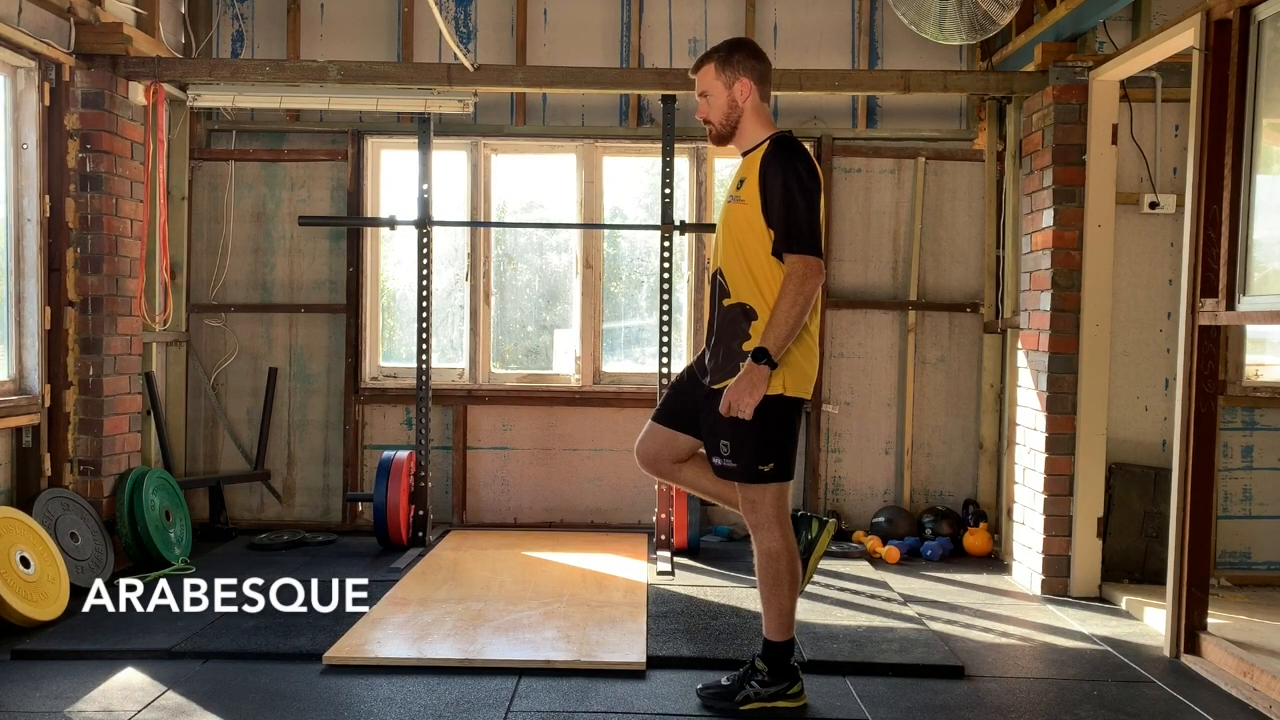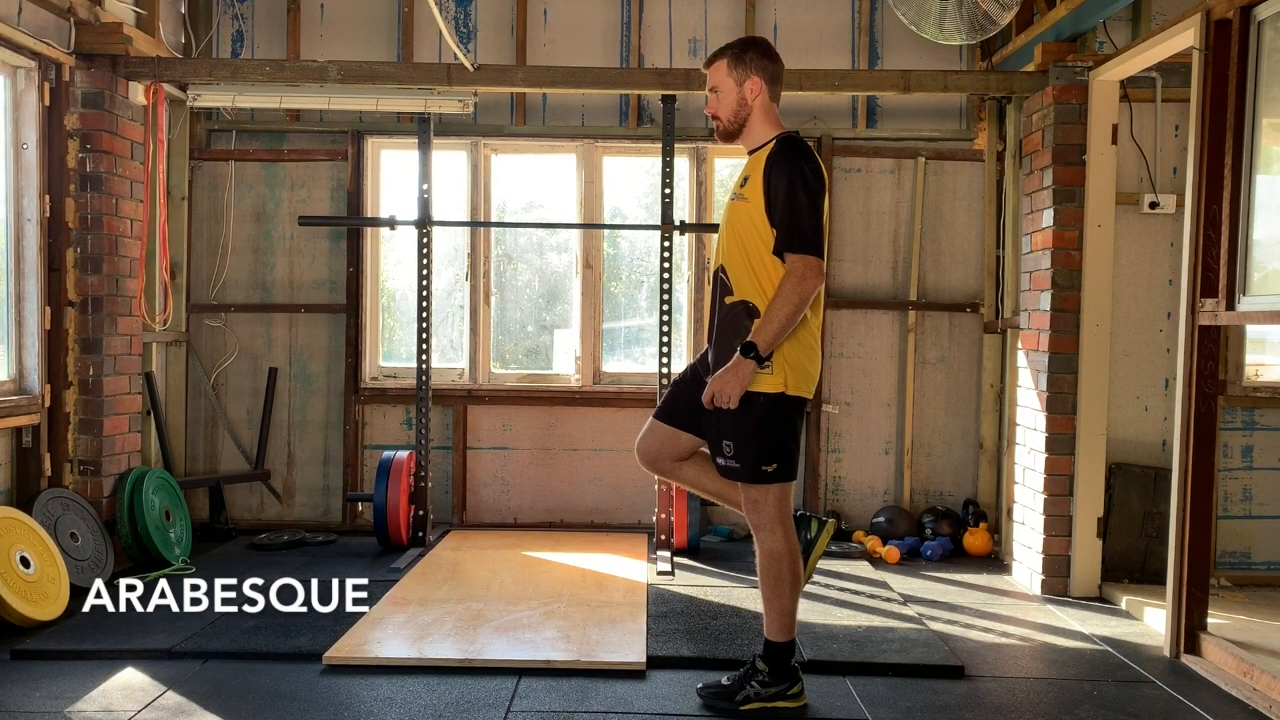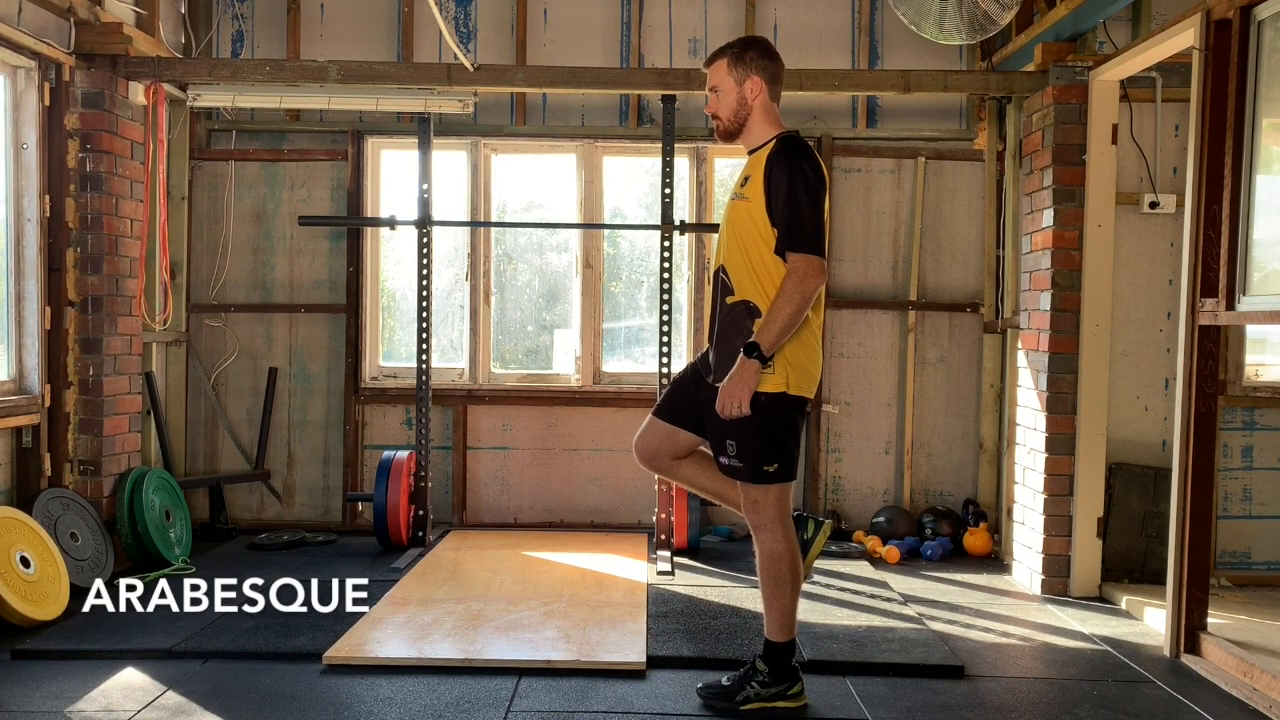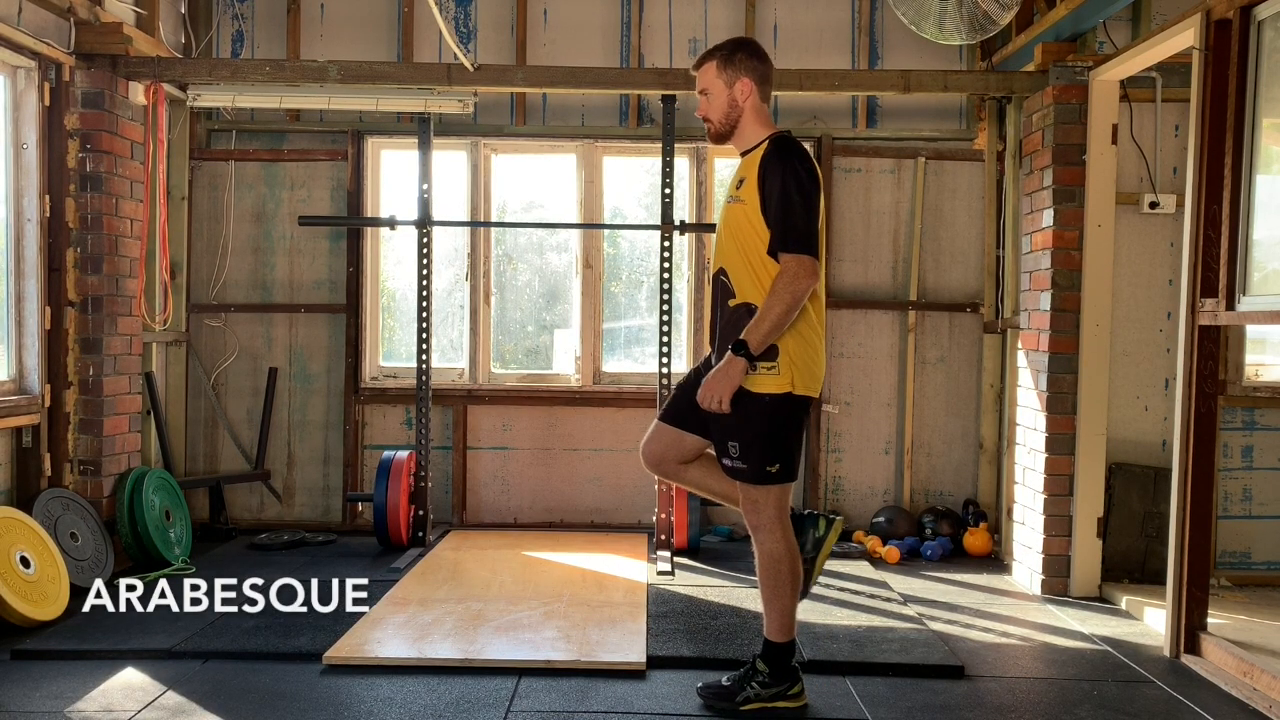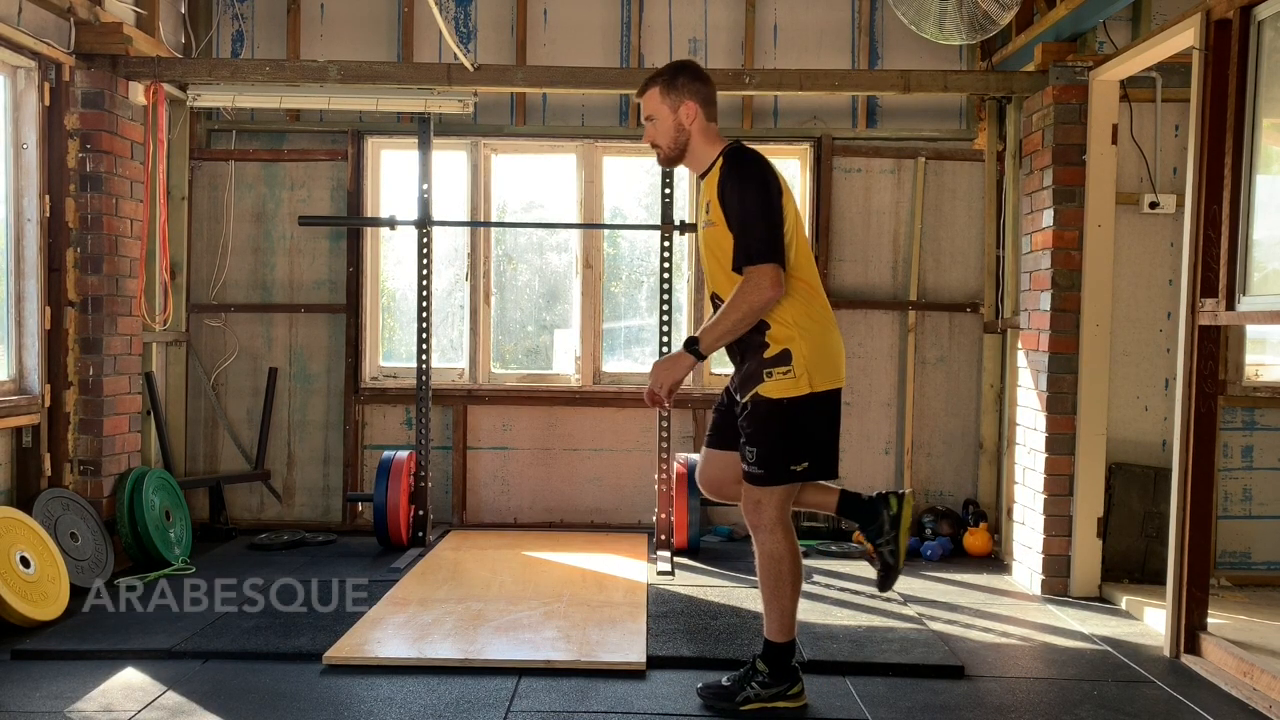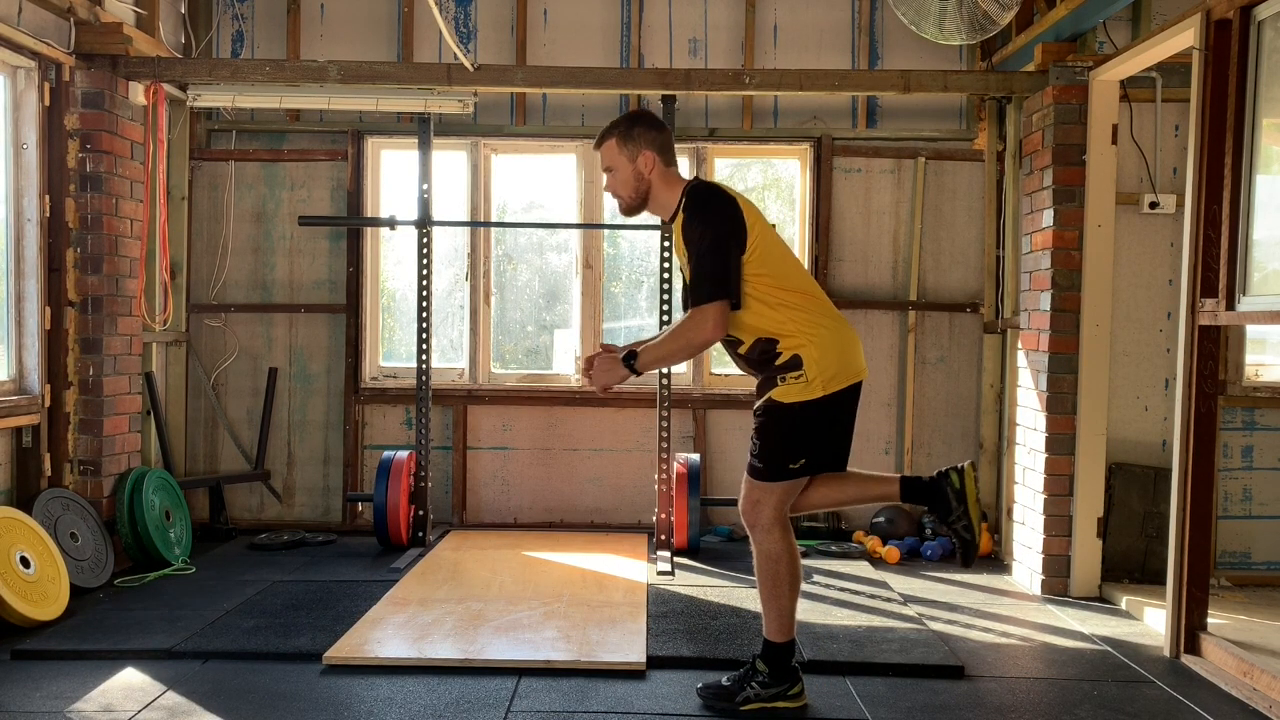
dt=0.4s
person 1, frame 1
left shoulder: (783, 160)
right shoulder: (750, 165)
left elbow: (806, 271)
left wrist: (762, 364)
left hip: (761, 370)
right hip: (723, 361)
left knee: (760, 513)
right knee: (656, 451)
left ankle: (778, 674)
right ankle: (793, 530)
person 1, frame 2
left shoulder: (789, 159)
right shoulder: (757, 164)
left elbow: (805, 273)
left wrist: (749, 358)
left hip: (764, 370)
right hip: (730, 359)
left knee: (763, 514)
right knee: (657, 449)
left ankle: (777, 674)
right ankle: (794, 529)
person 1, frame 3
left shoulder: (790, 159)
right shoulder: (758, 163)
left elbow: (807, 272)
left wrist: (753, 360)
left hip: (766, 369)
right hip: (731, 358)
left knee: (763, 514)
right knee: (654, 446)
left ankle: (778, 674)
right ankle: (790, 529)
person 1, frame 4
left shoulder: (783, 161)
right shoulder: (753, 164)
left elbow: (799, 274)
left wrist: (739, 358)
left hip: (769, 367)
right hip: (741, 359)
left knee: (762, 513)
right knee: (661, 453)
left ankle: (778, 674)
right ankle: (799, 528)
person 1, frame 5
left shoulder: (742, 173)
right shoulder: (717, 178)
left elbow: (766, 284)
left wrist: (689, 353)
right wrist: (693, 357)
left hip: (791, 367)
right hip: (763, 365)
left knee: (764, 512)
right knee: (718, 480)
left ankle: (778, 674)
right ankle: (869, 512)
person 1, frame 6
left shoulder: (705, 211)
right shoulder: (697, 209)
left elbow: (708, 324)
right elbow: (712, 318)
left wrist: (629, 362)
right wrist: (634, 354)
left hip: (809, 367)
right hip: (799, 366)
left knee: (761, 510)
right knee: (781, 497)
left ankle: (777, 674)
right ankle: (934, 490)
